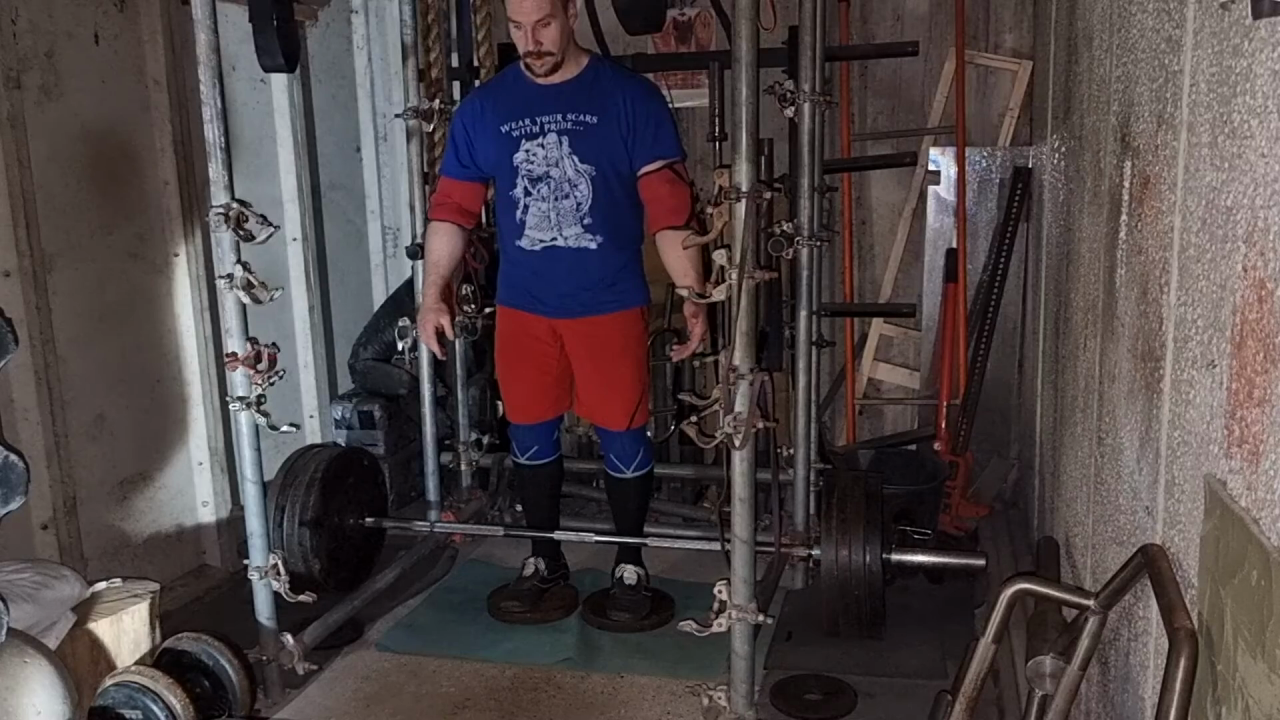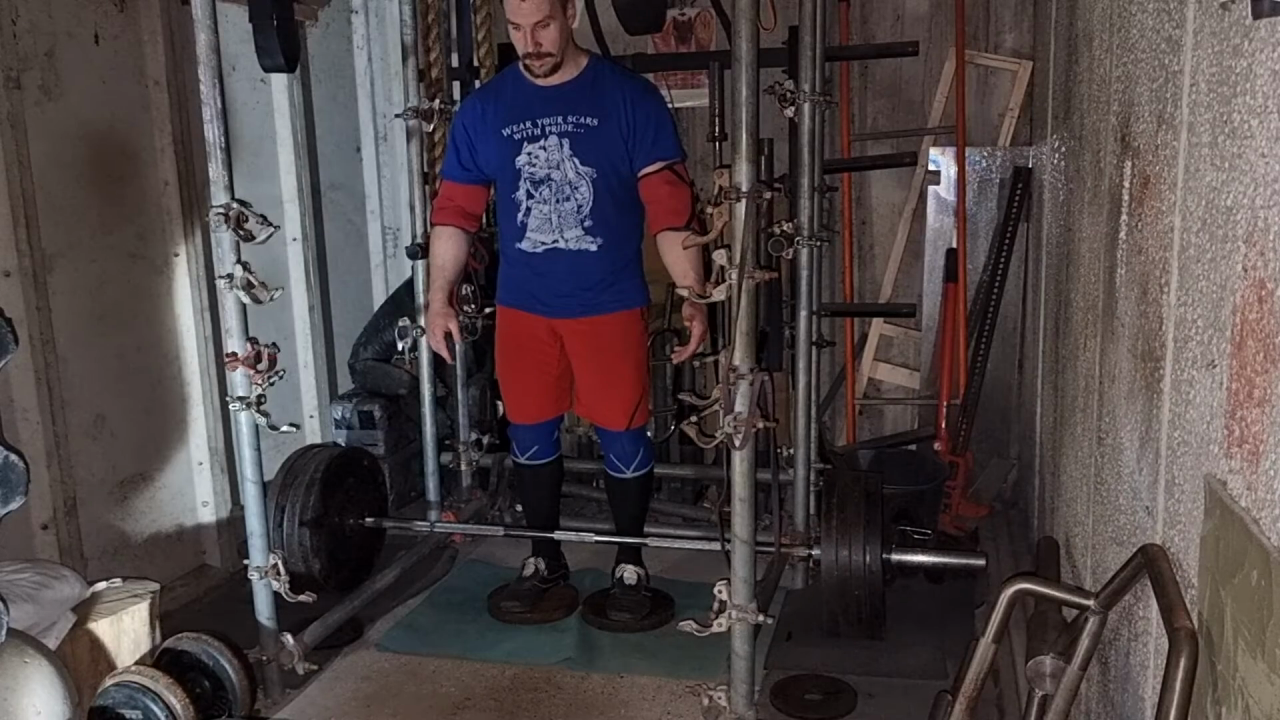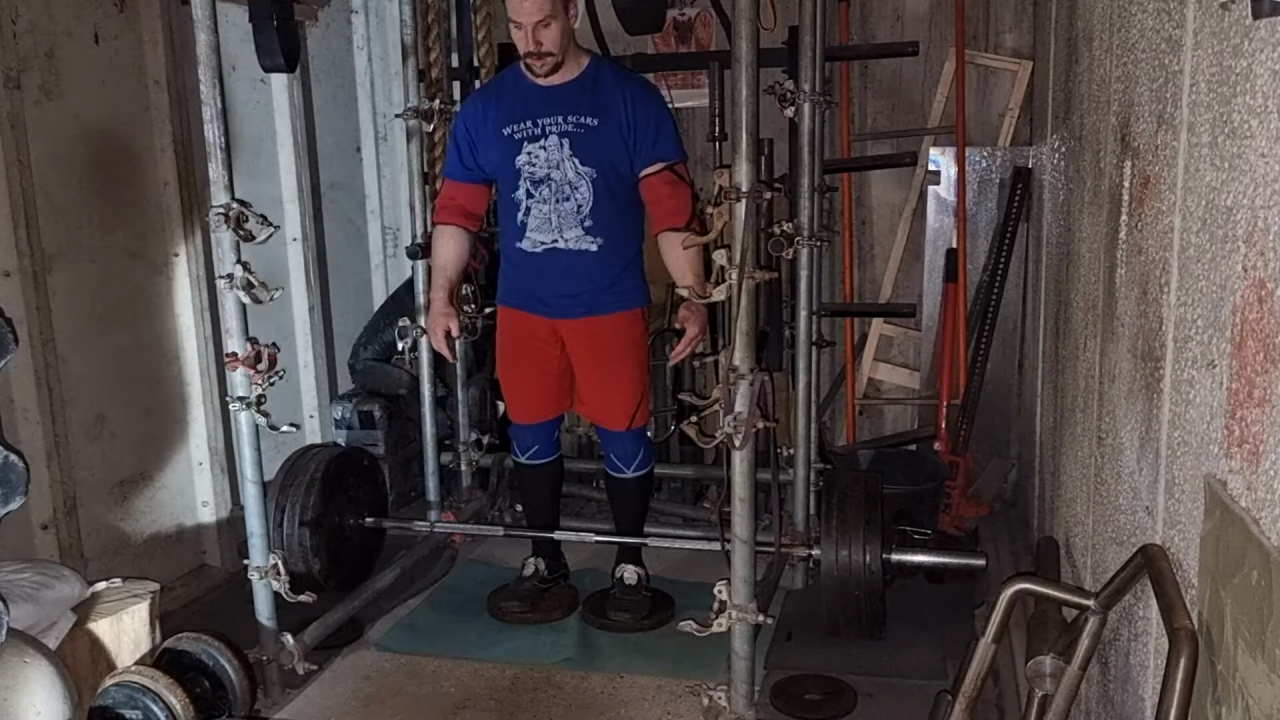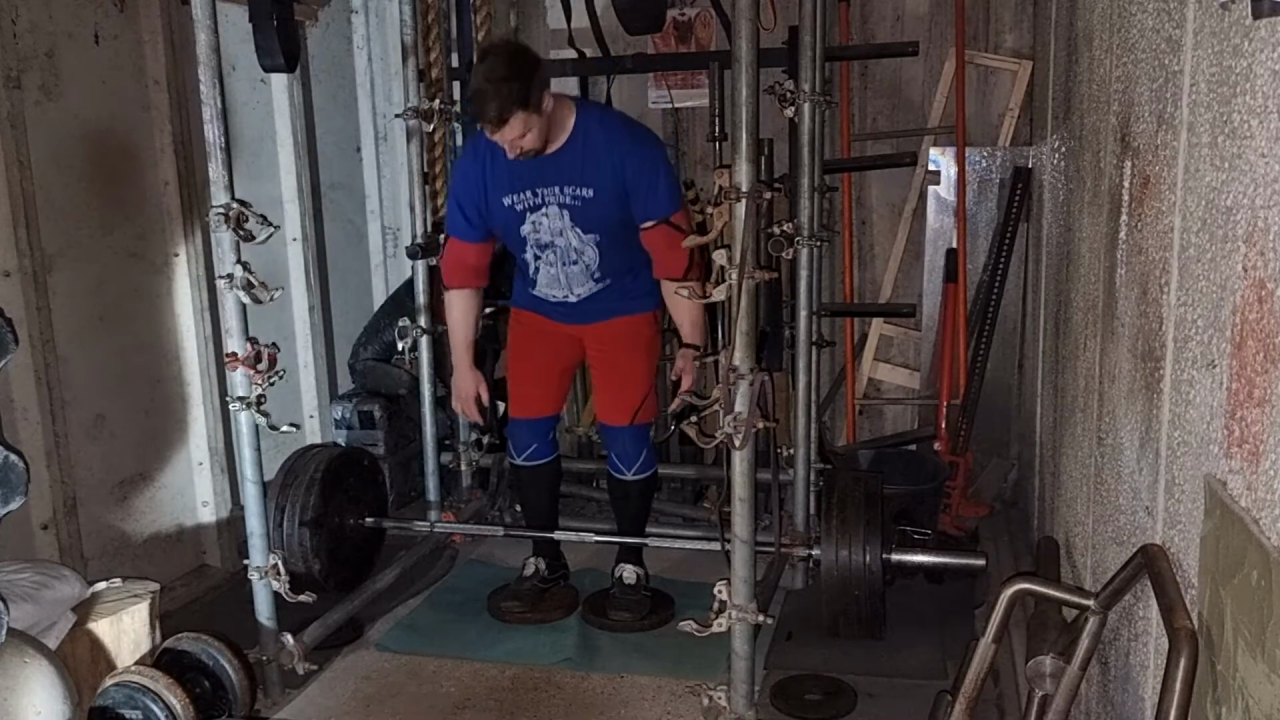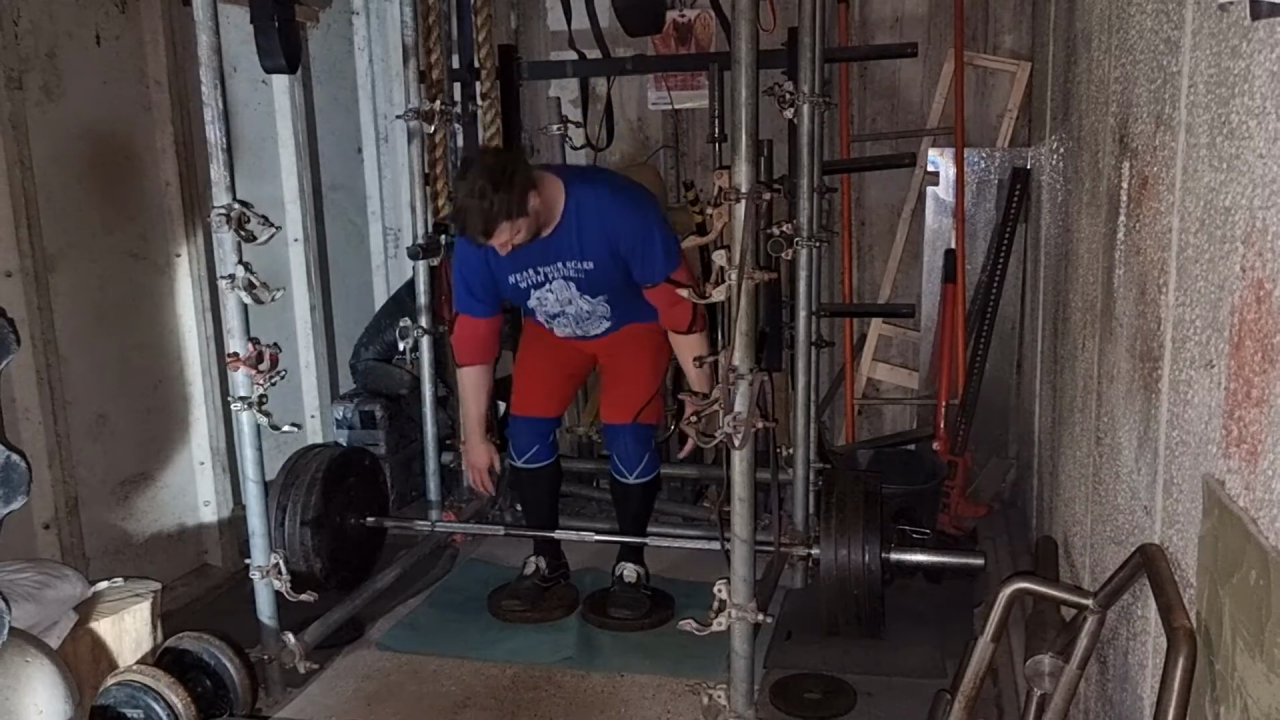
dt=1s
person 1, frame 1
left shoulder: (630, 97)
right shoulder: (483, 107)
left elbow: (669, 204)
right elbow: (452, 206)
left wrist: (693, 294)
right wrist: (432, 294)
left hip: (610, 305)
right hip: (522, 307)
left knee: (621, 435)
right knee: (530, 435)
left ankle: (629, 564)
right ankle: (544, 558)
person 1, frame 2
left shoulder: (630, 98)
right shoulder: (483, 109)
left elbow: (670, 205)
right elbow: (455, 211)
left wrist: (693, 295)
right wrist: (439, 298)
left hip: (610, 306)
right hip: (523, 307)
left knee: (622, 436)
right knee: (530, 434)
left ankle: (630, 565)
right ankle: (544, 558)
person 1, frame 3
left shoulder: (630, 98)
right shoulder: (484, 108)
left elbow: (671, 206)
right elbow: (456, 211)
left wrist: (694, 296)
right wrist: (440, 296)
left hip: (610, 306)
right hip: (523, 306)
left knee: (622, 435)
right knee: (531, 433)
left ankle: (630, 565)
right ankle: (545, 558)
person 1, frame 4
left shoulder: (626, 146)
right shoulder: (477, 163)
left elbow: (673, 251)
right elbow: (463, 267)
left wrist: (691, 343)
right wrist: (462, 362)
left hip: (623, 310)
right hip: (538, 311)
left knee: (625, 435)
right knee: (526, 430)
left ankle: (630, 566)
right ankle: (545, 560)
person 1, frame 5
left shoulder: (618, 210)
right shoulder: (477, 242)
left elbow: (679, 303)
right elbow: (474, 337)
left wrist: (701, 392)
right wrist: (474, 436)
left hip: (633, 321)
right hip: (550, 327)
left knee: (627, 436)
right knee: (526, 432)
left ankle: (631, 566)
right ankle: (546, 560)
